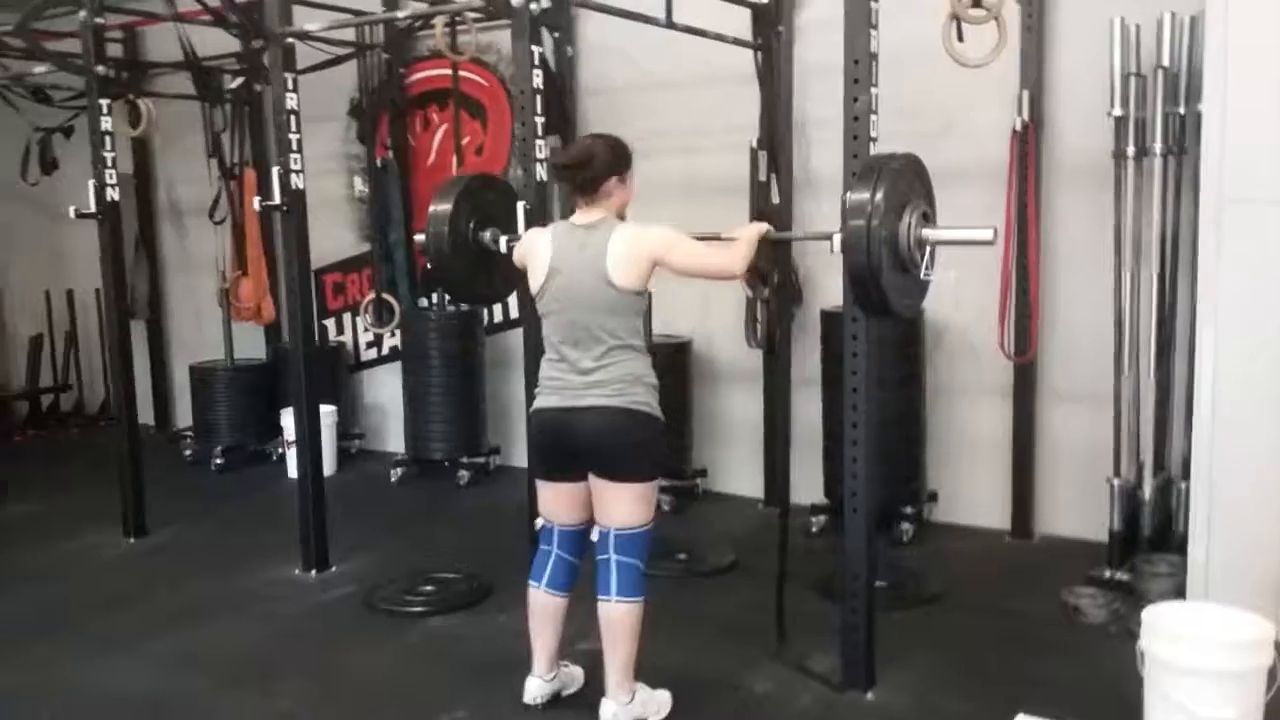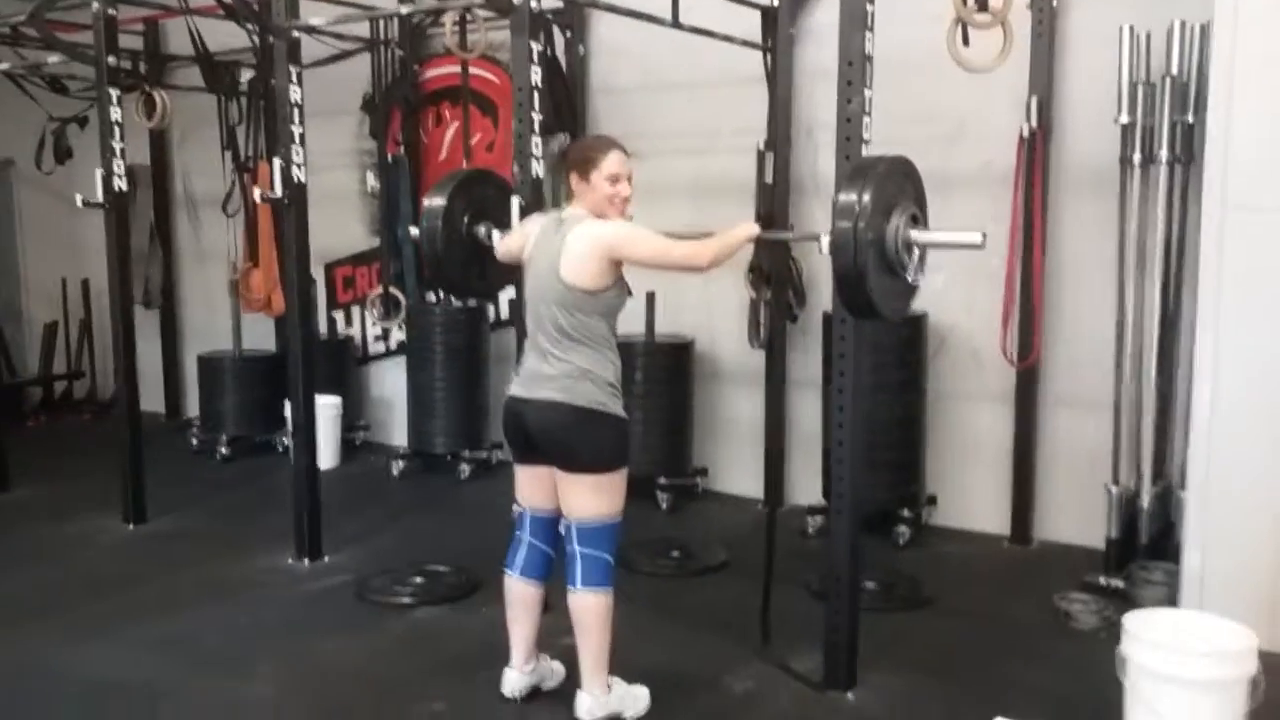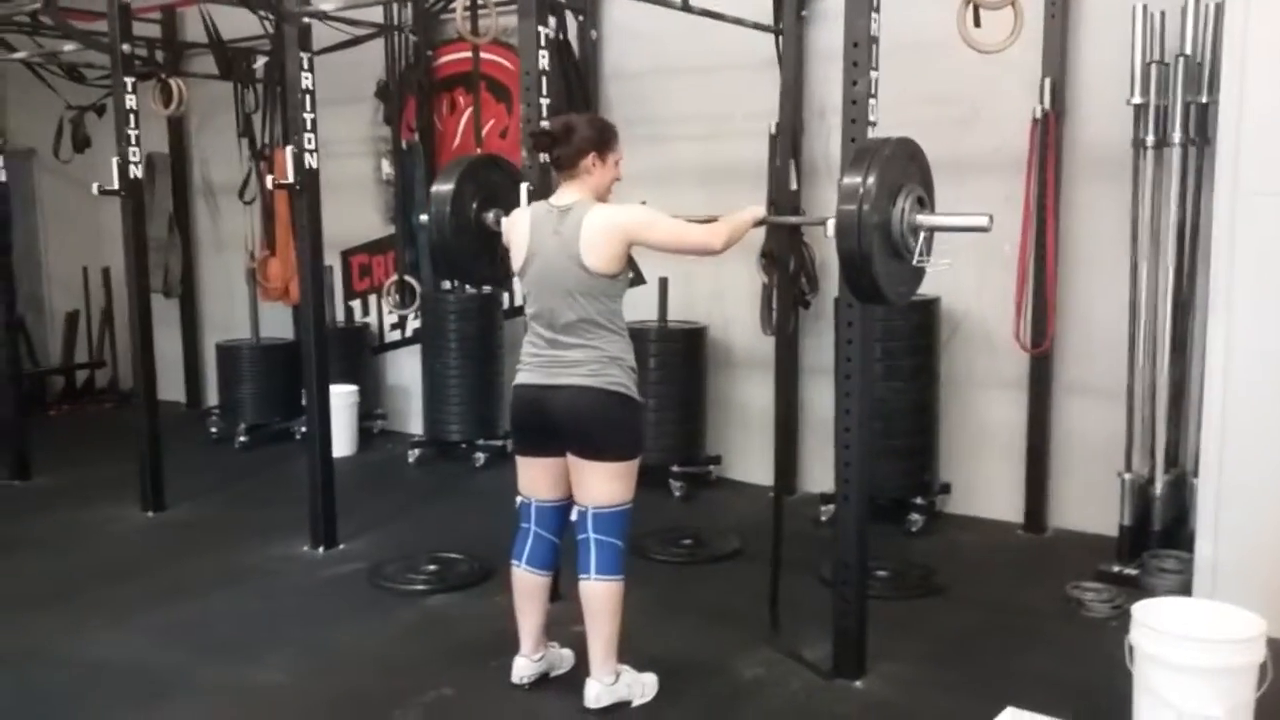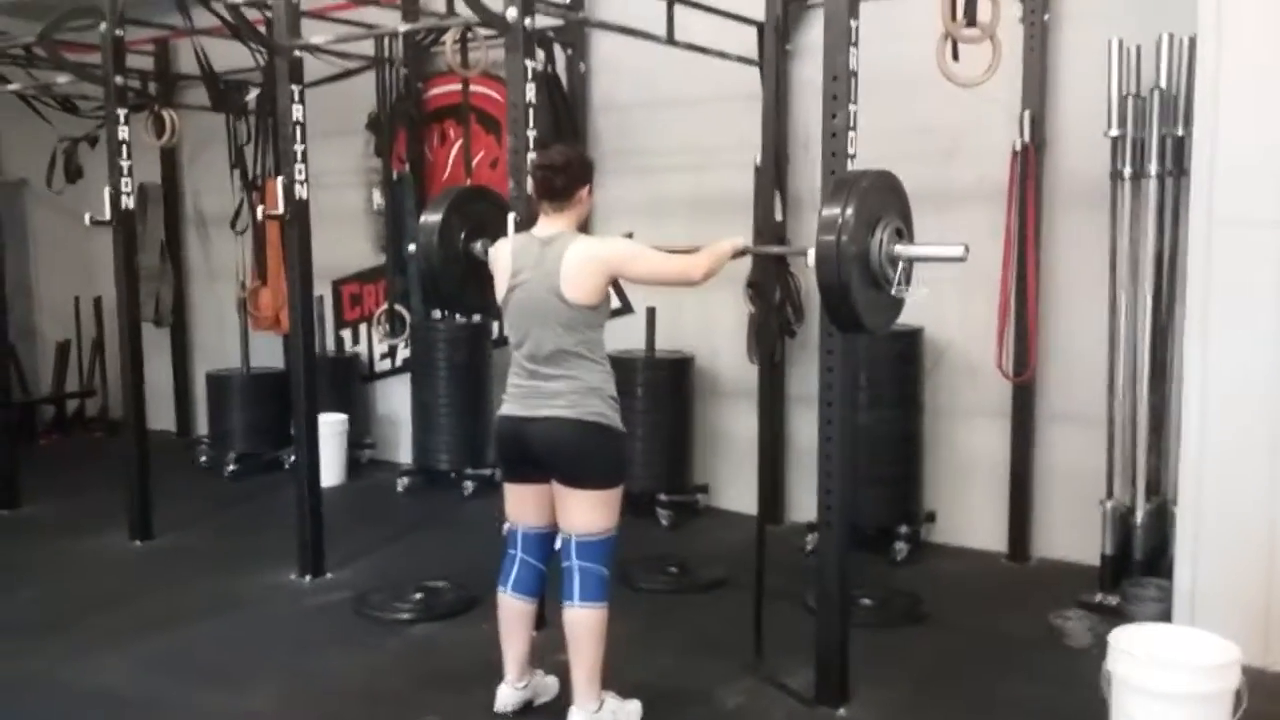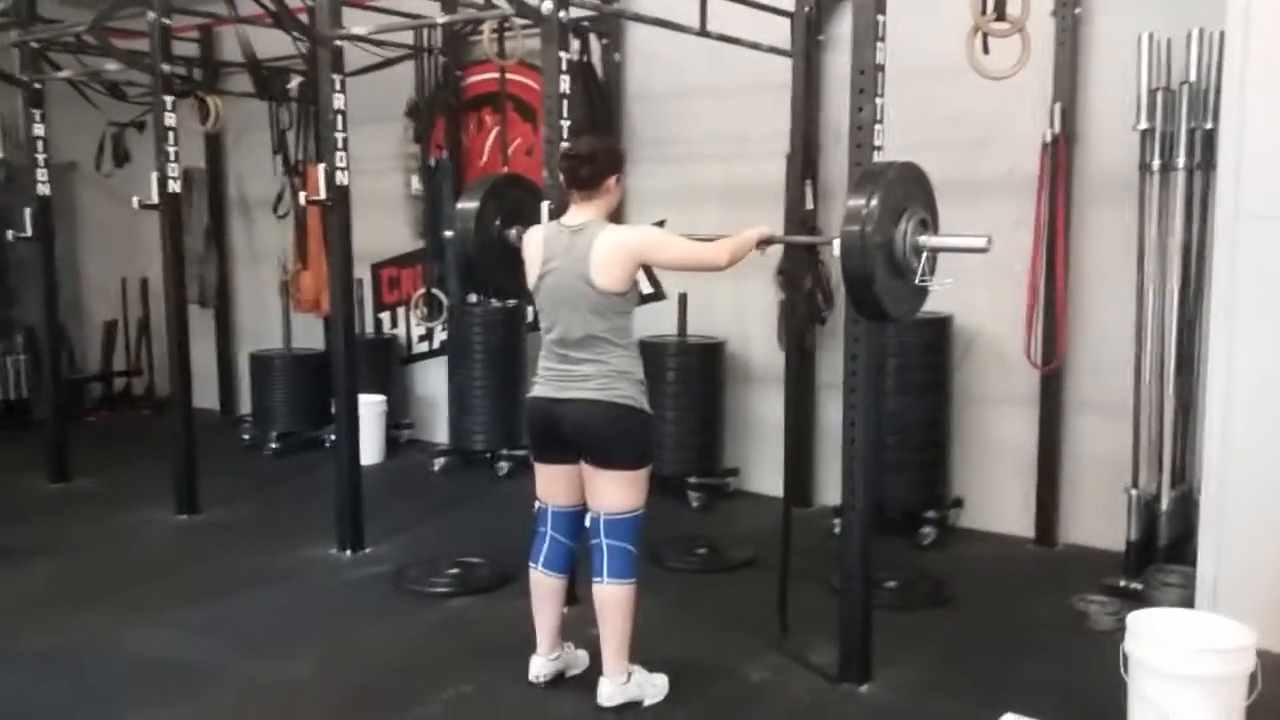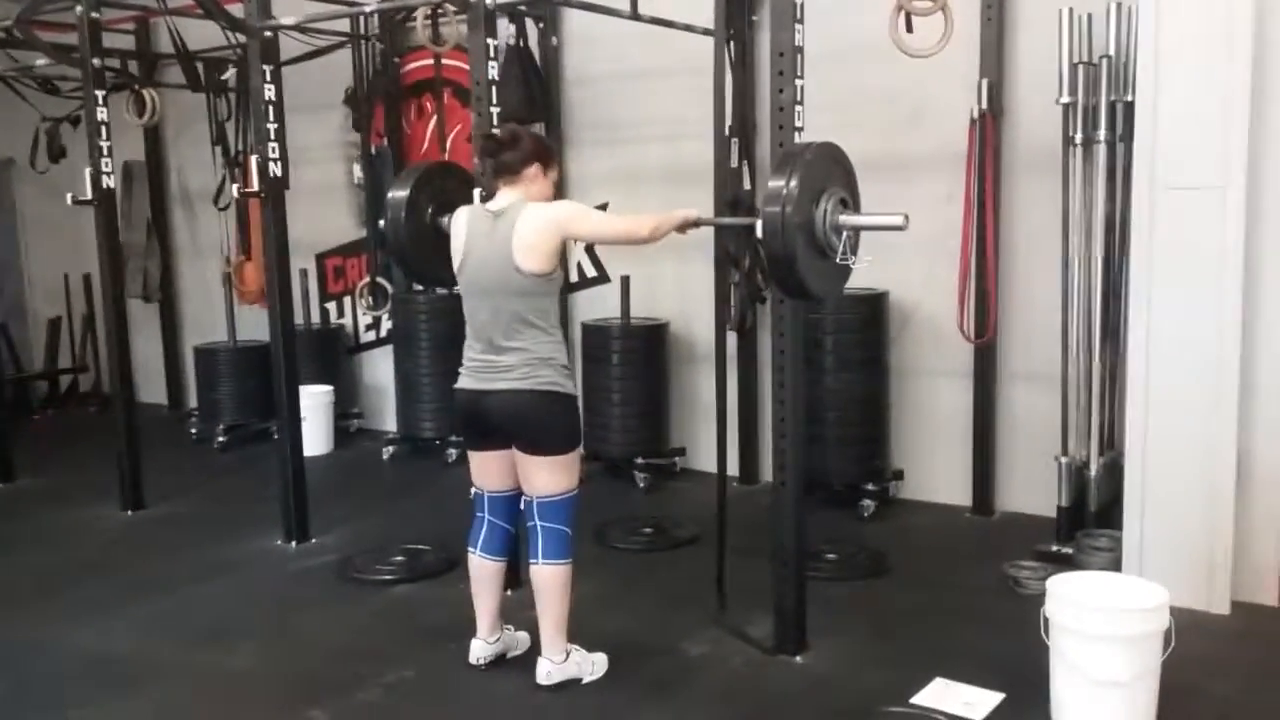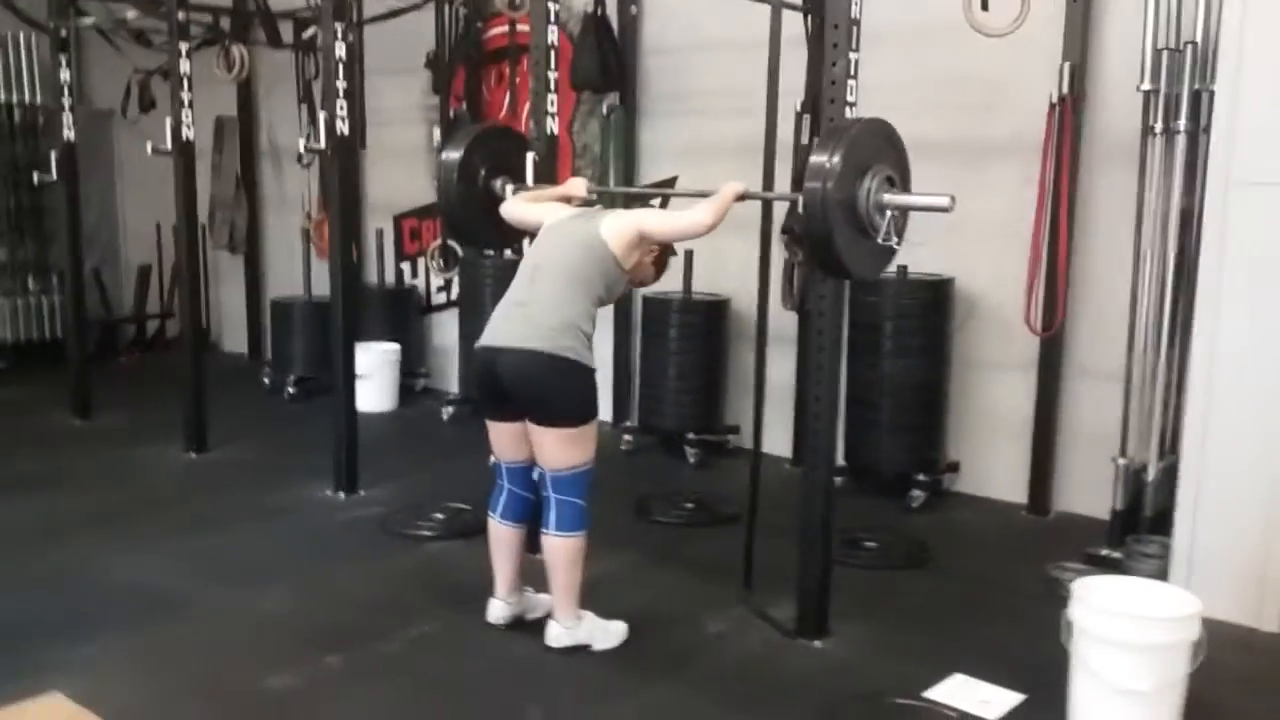
dt=0.5s
person 1, frame 1
left shoulder: (540, 243)
right shoulder: (639, 240)
left elbow: (514, 254)
right elbow: (732, 264)
right wrist: (750, 234)
left hip: (554, 417)
right hip: (621, 420)
left knee: (556, 546)
right knee: (621, 557)
person 1, frame 2
left shoulder: (540, 227)
right shoulder: (606, 237)
left elbow: (501, 249)
right elbow: (699, 256)
right wrist: (744, 232)
left hip: (525, 405)
right hip: (581, 412)
left knee: (532, 536)
right knee: (590, 549)
left ankle: (521, 667)
person 1, frame 3
left shoulder: (521, 223)
right shoulder: (615, 221)
right elbow: (712, 239)
right wrist: (749, 215)
left hip: (533, 394)
right hip: (598, 399)
left knee: (537, 525)
right knee: (602, 536)
left ankle: (530, 654)
right ankle: (605, 679)
person 1, frame 4
left shoulder: (503, 254)
right shoulder: (597, 255)
right elbow: (692, 270)
right wrist: (731, 246)
left hip: (517, 423)
right hip: (581, 429)
left knee: (524, 552)
right knee: (586, 564)
person 1, frame 5
left shoulder: (535, 241)
right shoulder: (625, 242)
right elbow: (716, 256)
right wrist: (755, 235)
left hip: (547, 405)
right hip: (610, 411)
left knee: (553, 530)
right knee: (614, 542)
left ankle: (546, 654)
right ankle: (617, 678)
person 1, frame 6
left shoulder: (462, 223)
right shoulder: (548, 219)
right elbow: (638, 229)
right wrist: (680, 218)
left hip: (475, 394)
right hip: (536, 396)
left knee: (491, 515)
right knee: (550, 523)
left ankle: (487, 638)
right ankle: (556, 657)
person 1, frame 7
left shoulder: (564, 216)
right shoulder: (634, 225)
left elbow: (510, 207)
right elbow: (701, 220)
left wrist: (565, 191)
right wrist: (728, 194)
left hip: (492, 352)
right hip: (551, 360)
left knee: (513, 484)
right knee: (565, 493)
left ankle: (506, 598)
right ankle: (567, 621)
